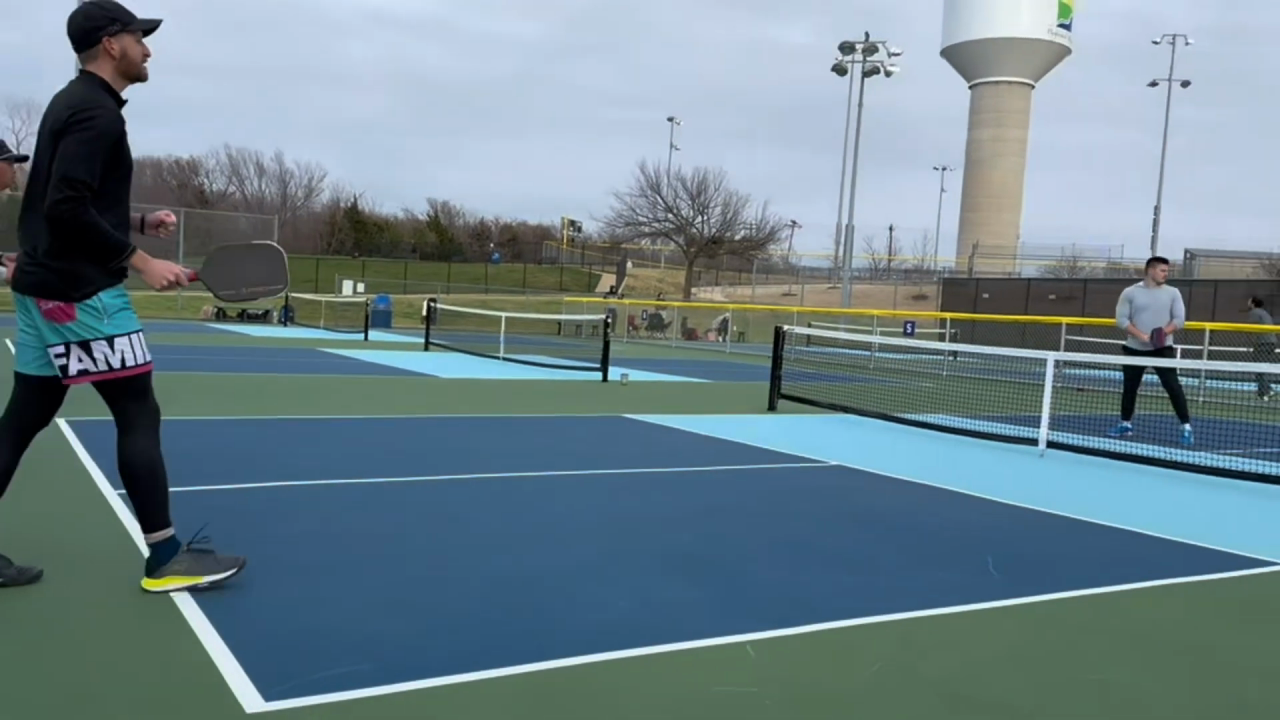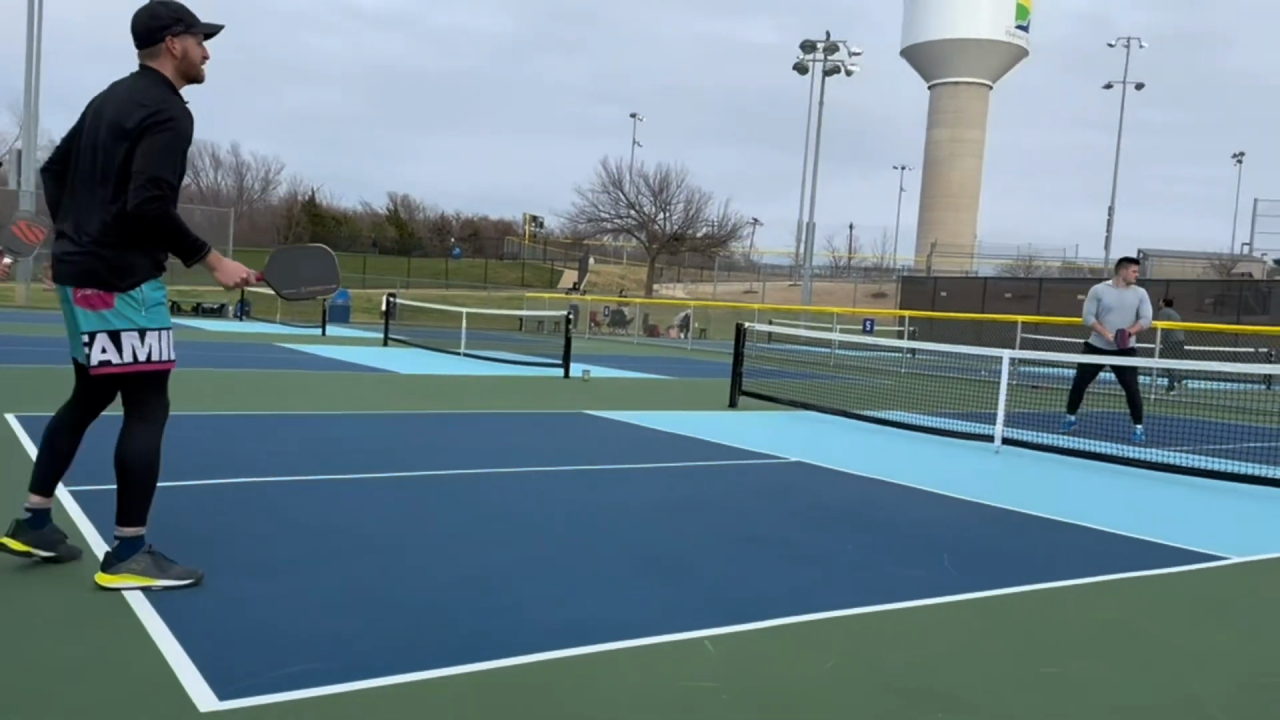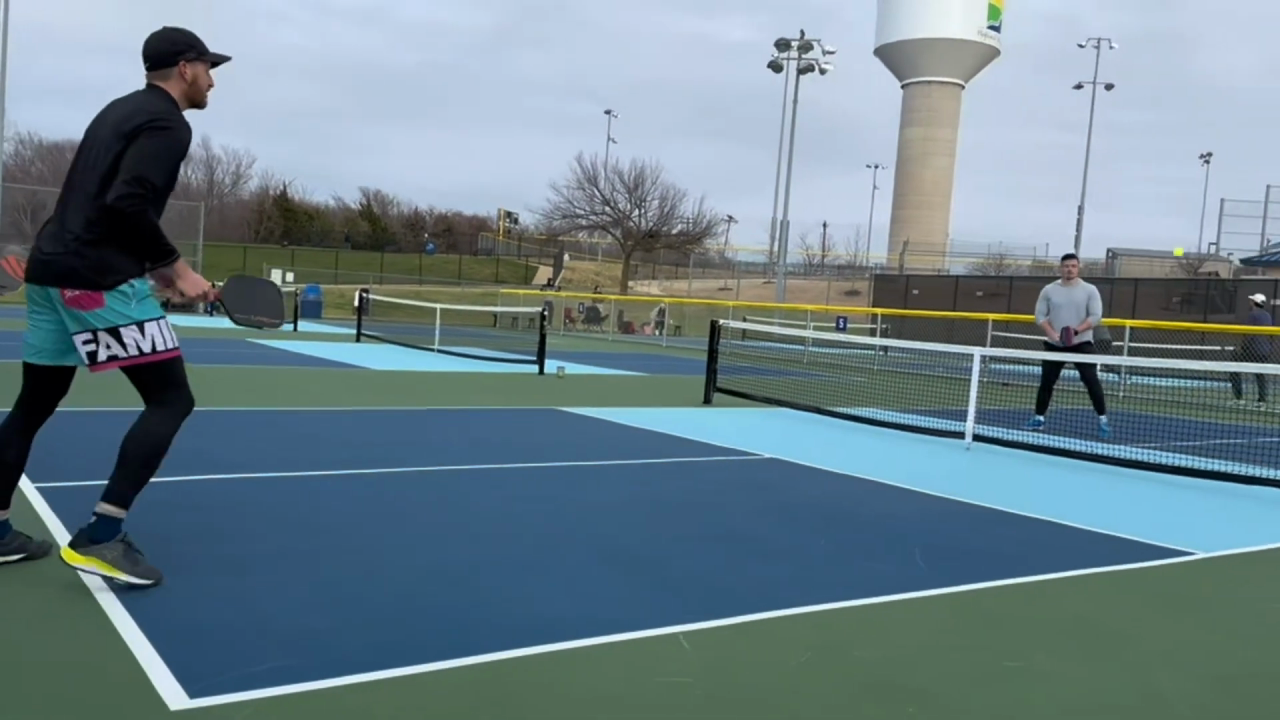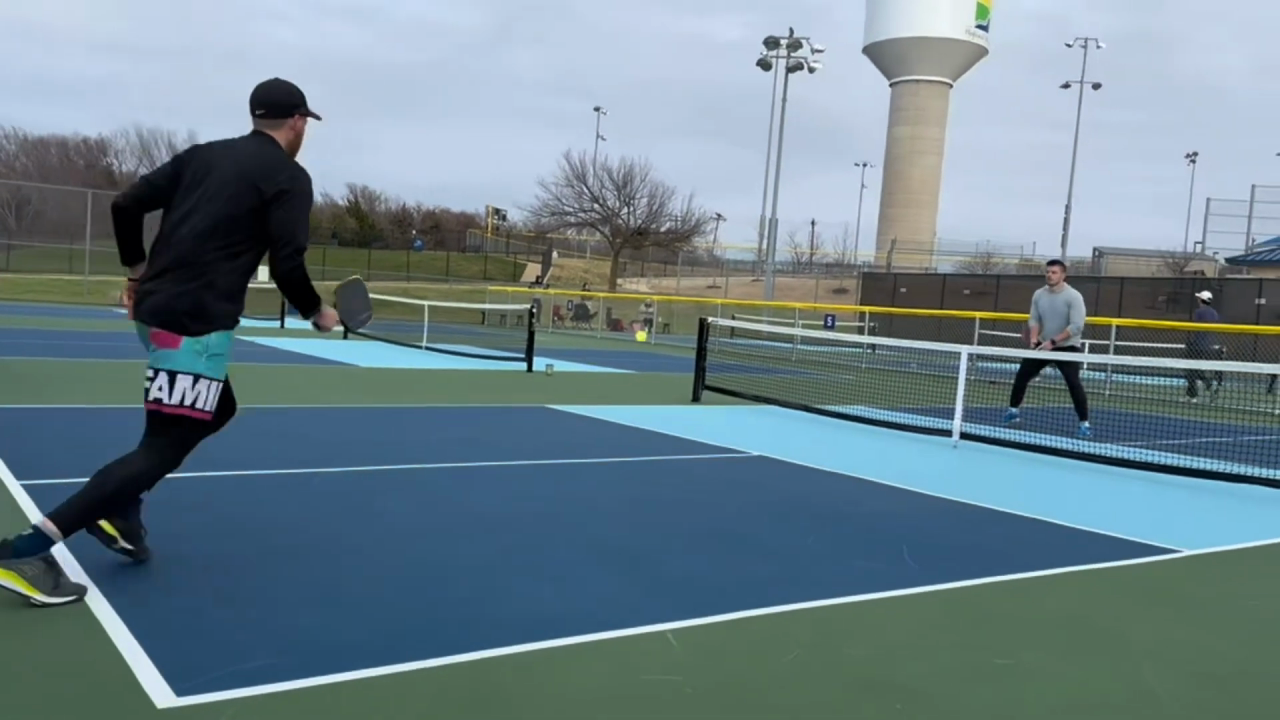
dt=0.4s
person 1, frame 1
left shoulder: (75, 103)
right shoulder: (96, 111)
right elbow: (67, 209)
left wrist: (136, 220)
right wrist: (138, 260)
left hip: (48, 286)
right hip: (83, 290)
right knee: (139, 416)
right ankle: (165, 557)
person 1, frame 2
left shoulder: (109, 99)
right shoulder: (167, 112)
left elbow: (54, 172)
right elbow: (148, 206)
right wrist: (211, 260)
left hip: (80, 270)
right hip: (122, 278)
left knee: (90, 396)
right knee: (148, 409)
right ankle: (127, 555)
person 1, frame 3
left shoulder: (117, 112)
right shoulder: (167, 123)
right elbow: (127, 203)
left wrist: (150, 265)
right wrist: (176, 267)
left hip: (52, 270)
right hip: (100, 280)
right knee: (171, 401)
right ankle: (101, 536)
person 1, frame 4
left shoulder: (201, 155)
right shoulder: (289, 177)
left elbow: (126, 205)
right elbow: (287, 267)
left wrist: (139, 272)
right wrist: (317, 311)
left hip: (156, 310)
right hip: (197, 321)
left knee: (219, 411)
right knee: (161, 450)
left ankle: (120, 508)
person 2, frame 1
left shoulder: (1172, 293)
right shoulder: (1130, 292)
left elbow: (1179, 319)
right elbow: (1121, 319)
left wrist: (1163, 333)
right wrist: (1140, 336)
left hip: (1163, 349)
right hip: (1134, 348)
left knee: (1173, 386)
right knee: (1129, 387)
left ankle: (1186, 427)
right ankle: (1125, 424)
person 2, frame 2
left shoulder: (1140, 294)
right shoulder: (1098, 290)
left elbow: (1146, 319)
right elbow: (1088, 316)
left wrist: (1128, 333)
right wrist: (1106, 334)
left hip: (1124, 350)
right hip: (1096, 347)
left knee: (1132, 388)
right knee: (1079, 382)
left ankle: (1138, 427)
right ankle: (1070, 418)
person 2, frame 3
left shoulder: (1089, 290)
right shoulder: (1048, 290)
left elbow: (1095, 316)
right elbow: (1040, 316)
left wrist: (1076, 331)
right wrist: (1051, 333)
left hip: (1082, 344)
right hip: (1054, 345)
left knee: (1091, 380)
right knee: (1046, 382)
left ankle: (1102, 419)
right ankle: (1039, 418)
person 2, frame 4
left shoulder: (1074, 297)
right shoulder: (1039, 295)
left elbow: (1077, 326)
right elbow: (1034, 319)
left wrist: (1053, 342)
right wrist: (1034, 337)
left hip: (1068, 347)
right hip: (1043, 345)
left knee: (1074, 383)
right knee: (1022, 374)
left ankle: (1084, 423)
right ankle: (1013, 411)
